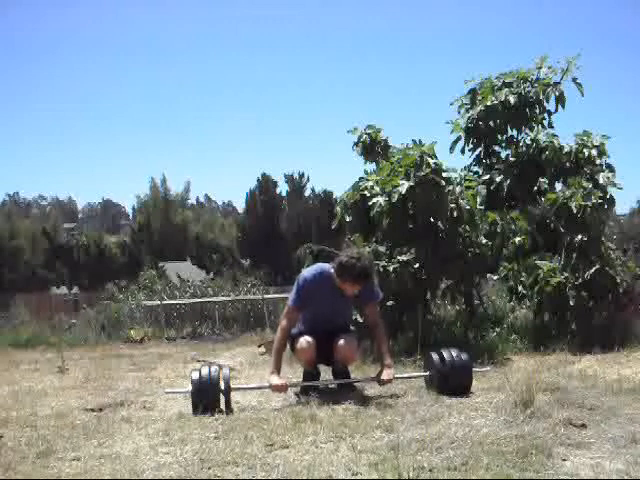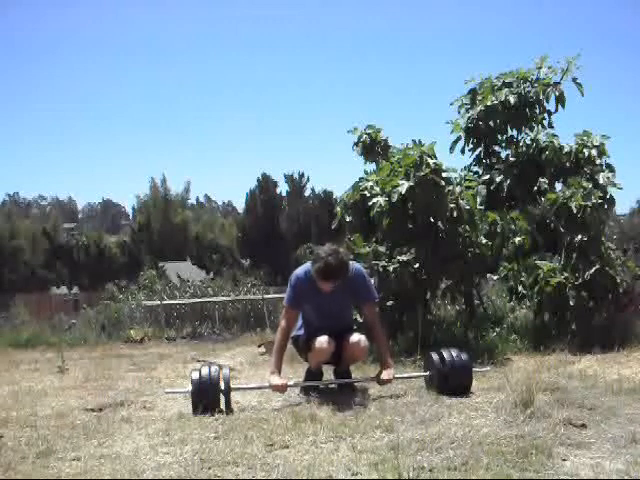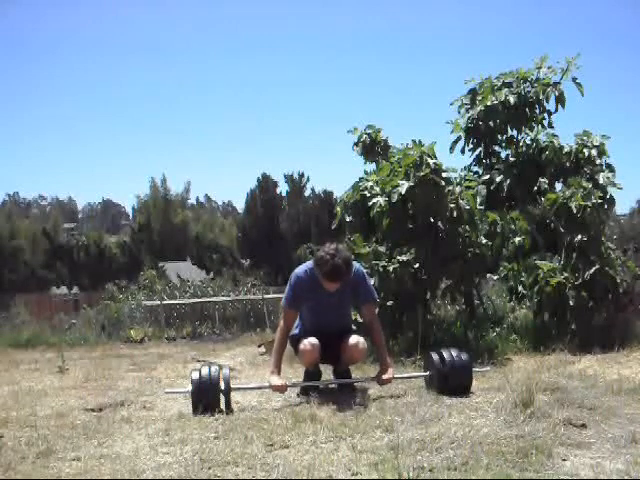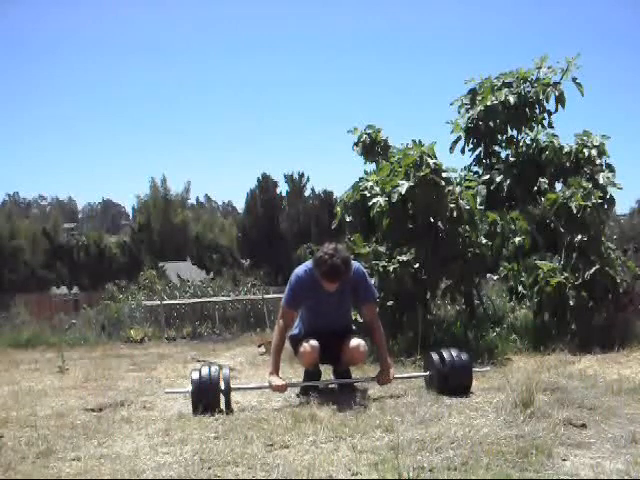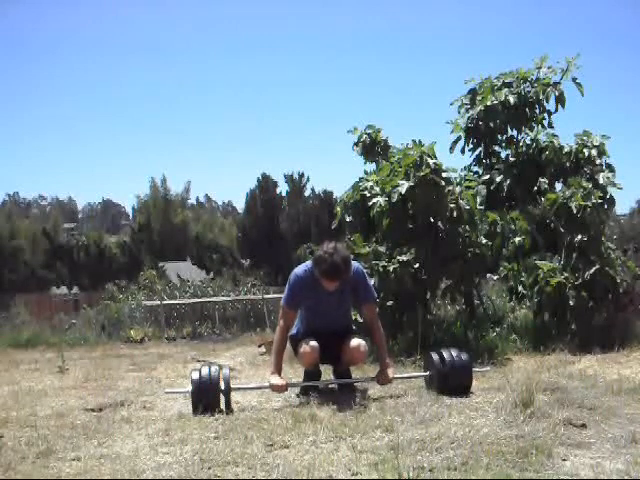
dt=0.5s
person 1, frame 1
left shoulder: (364, 279)
right shoulder: (310, 277)
left elbow: (374, 321)
right elbow: (286, 322)
left wrist: (387, 364)
right wrist: (275, 373)
left hip: (338, 334)
right hip: (306, 334)
left knee: (348, 347)
right knee: (305, 346)
left ankle: (340, 371)
right ankle: (310, 374)
person 1, frame 2
left shoulder: (356, 274)
right shoulder: (301, 276)
left elbow: (372, 320)
right elbow: (286, 323)
left wrist: (386, 364)
right wrist: (275, 372)
left hip: (342, 334)
right hip: (310, 336)
left knee: (360, 345)
right knee: (324, 345)
left ankle: (342, 371)
right ankle: (313, 373)
person 1, frame 3
left shoulder: (356, 273)
right shoulder: (301, 275)
left elbow: (371, 320)
right elbow: (285, 323)
left wrist: (385, 364)
right wrist: (275, 372)
left hip: (341, 335)
right hip: (308, 335)
left knee: (358, 347)
right knee: (309, 348)
left ankle: (341, 371)
right ankle: (312, 373)
person 1, frame 4
left shoulder: (356, 272)
right shoulder: (302, 275)
left elbow: (372, 319)
right elbow: (283, 322)
left wrist: (386, 365)
right wrist: (274, 373)
left hip: (341, 334)
right hip: (308, 335)
left knee: (359, 350)
right knee: (309, 351)
left ankle: (341, 370)
right ankle: (312, 373)
person 1, frame 5
left shoulder: (356, 272)
right shoulder: (301, 275)
left elbow: (372, 319)
right elbow: (284, 323)
left wrist: (385, 365)
right wrist: (275, 373)
left hip: (341, 334)
right hip: (308, 335)
left knee: (360, 349)
right knee: (308, 352)
left ankle: (341, 371)
right ankle: (311, 374)
